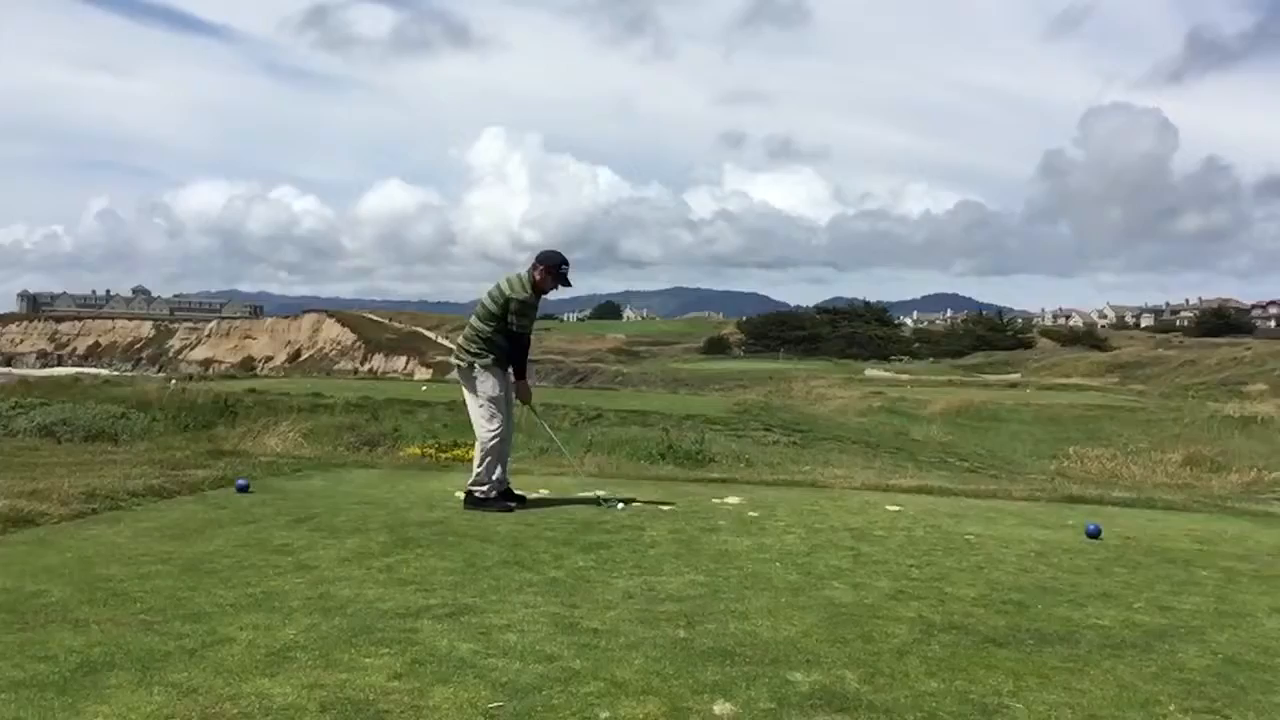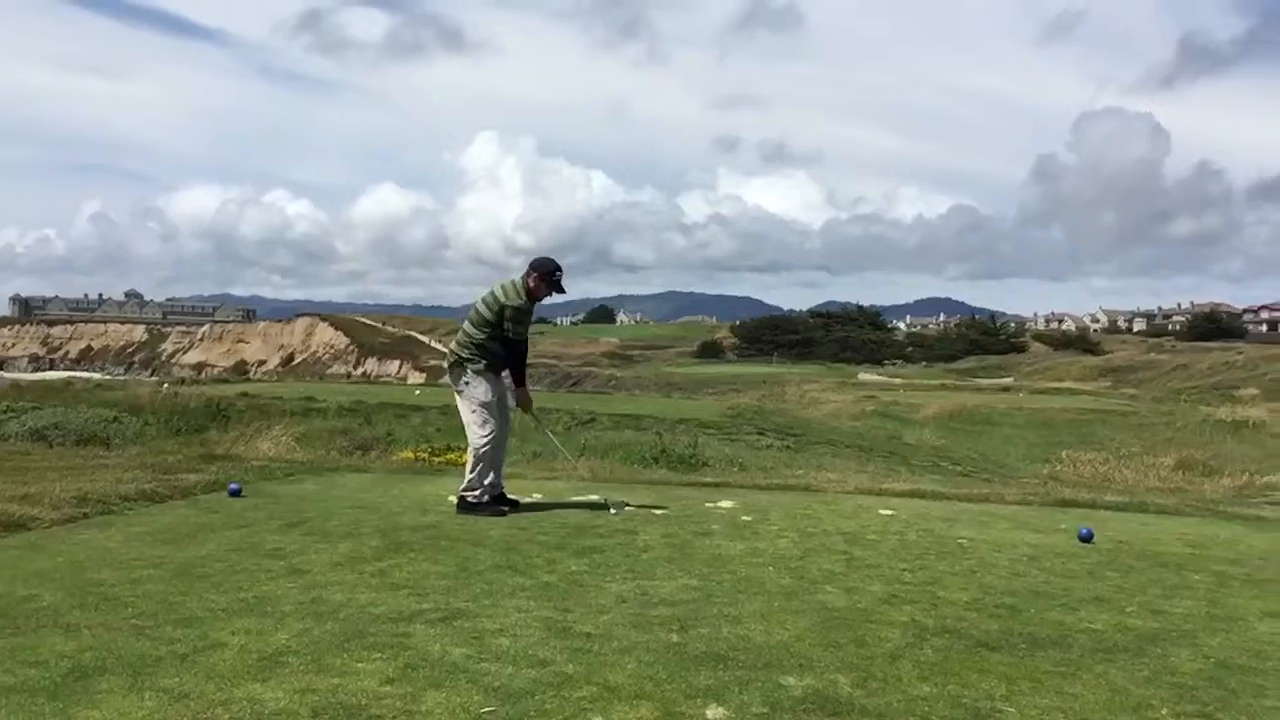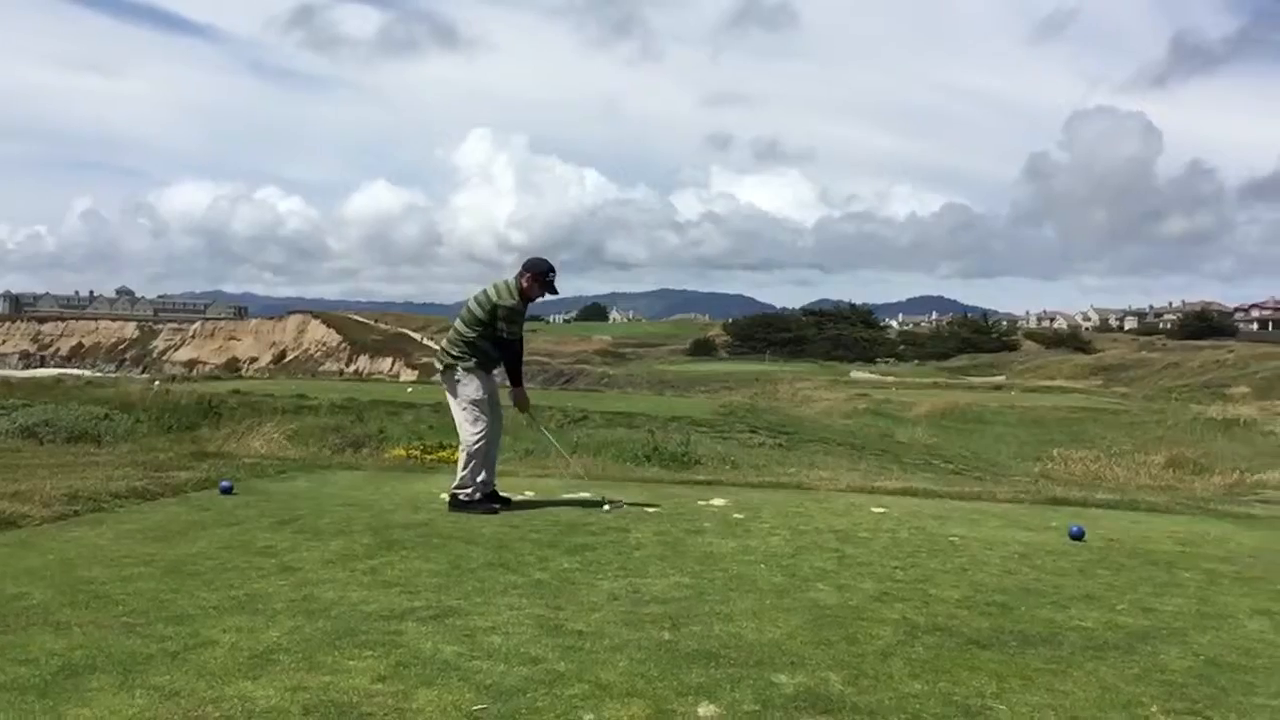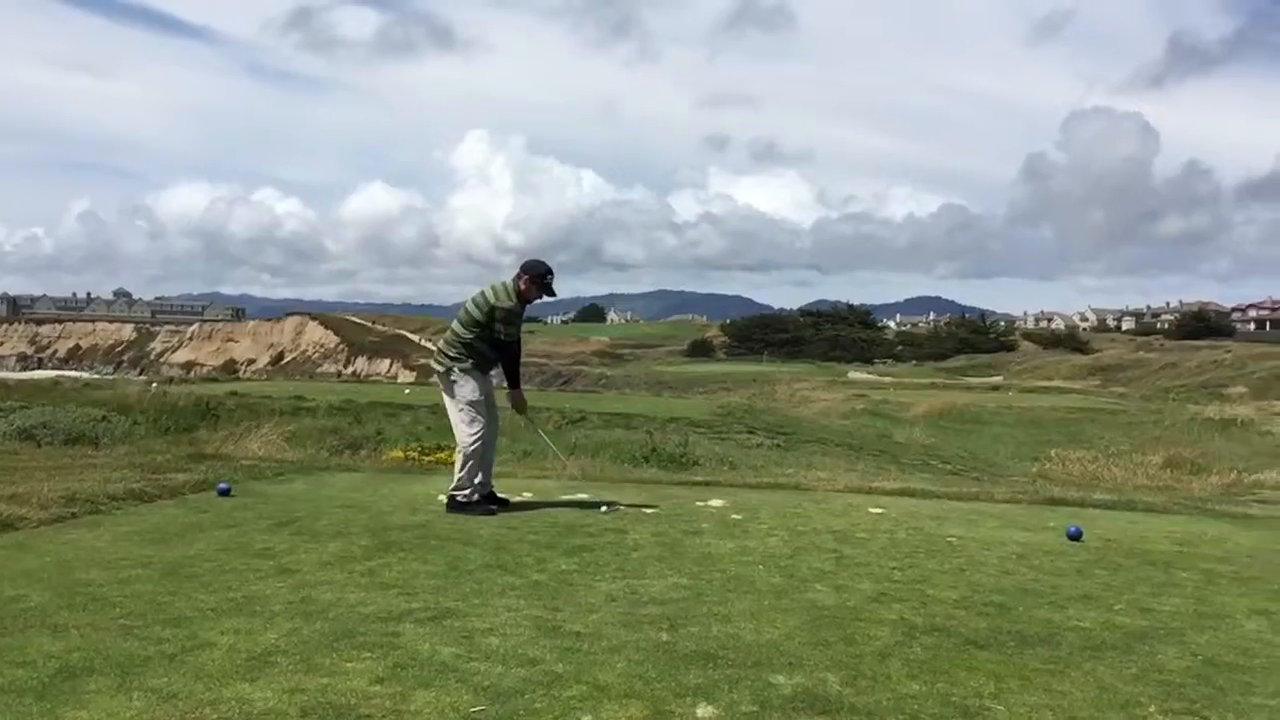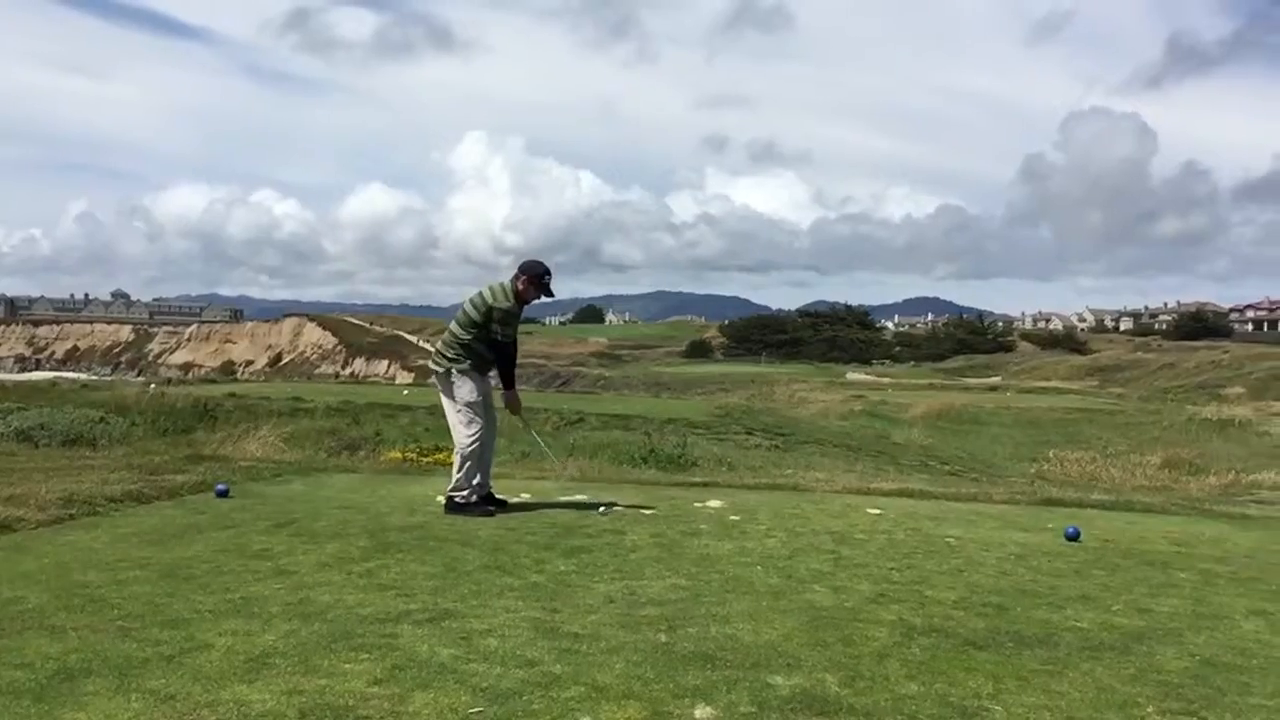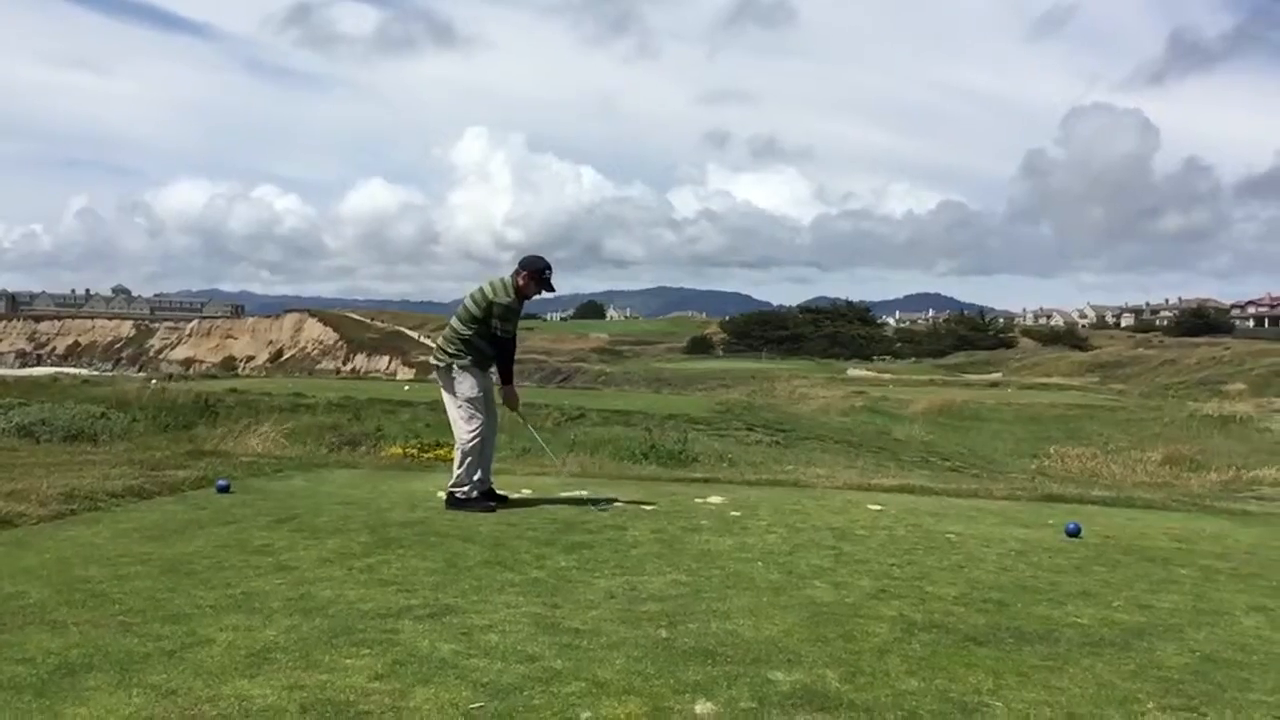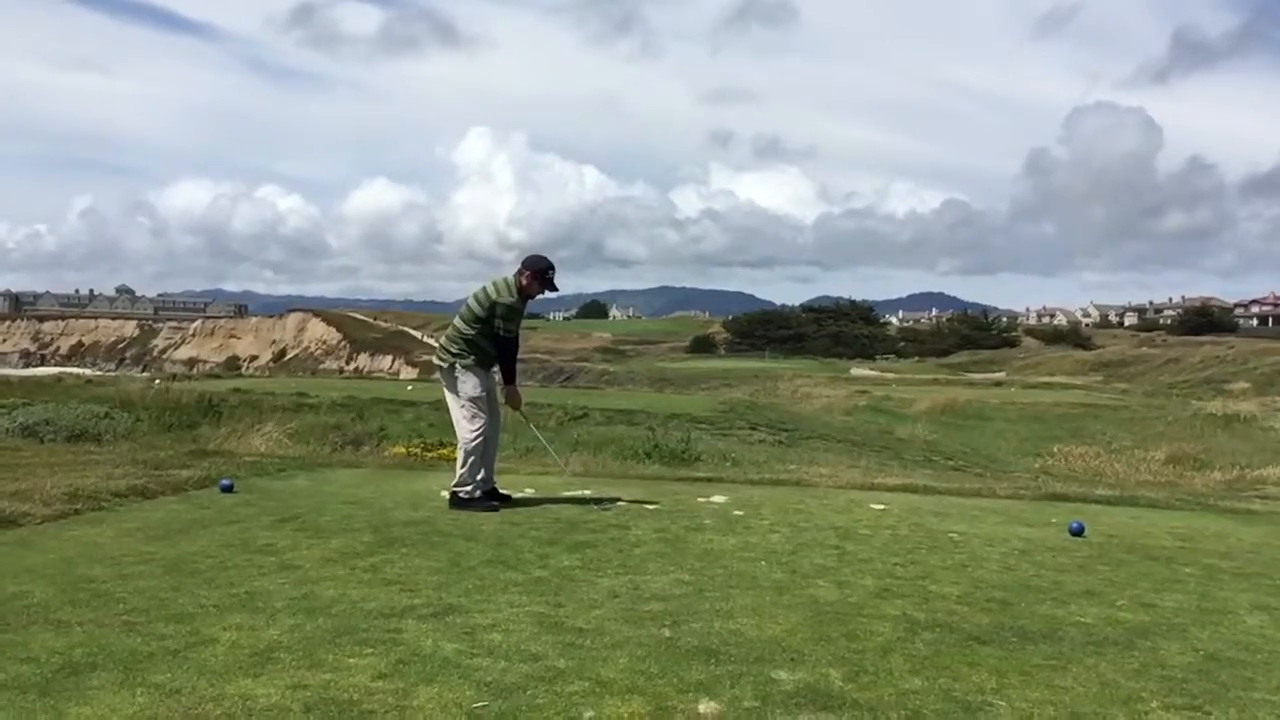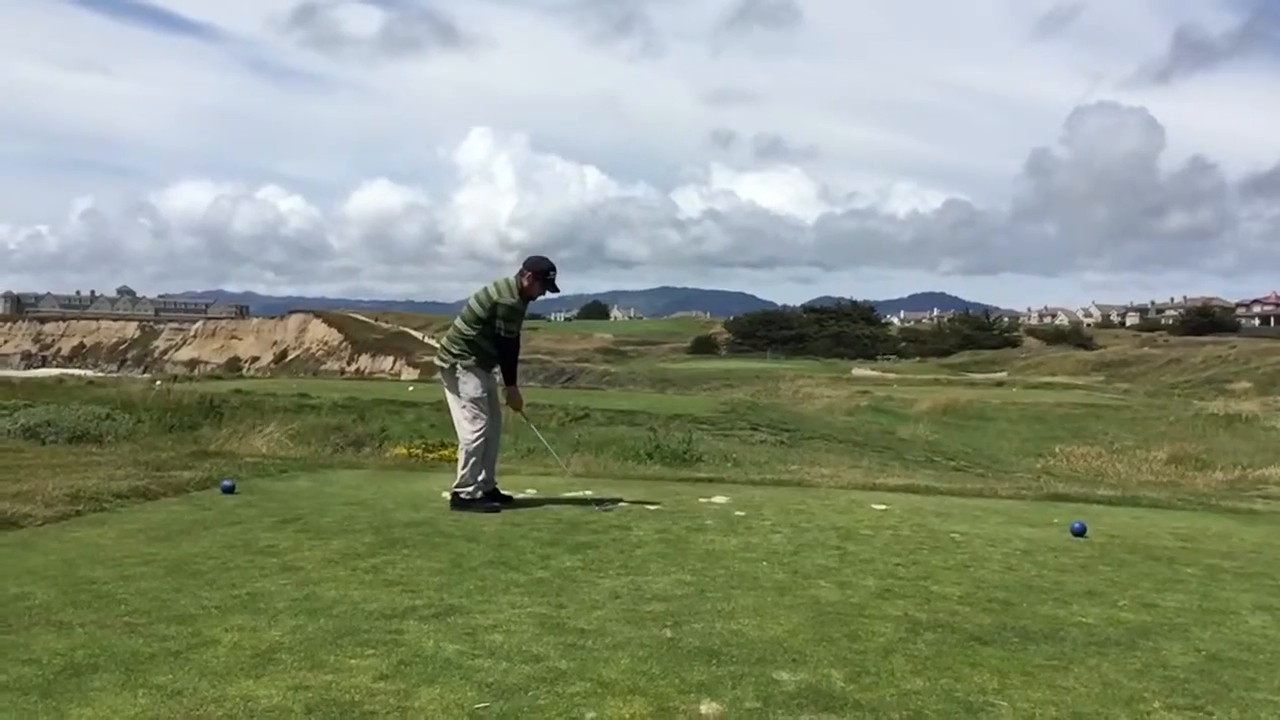
dt=0.1s
person 1, frame 1
left shoulder: (522, 287)
right shoulder: (522, 295)
left elbow: (519, 339)
right elbow: (517, 340)
left wrist: (518, 379)
right wrist: (521, 381)
left hip: (490, 361)
right hip: (478, 361)
left knee: (503, 425)
right knee: (493, 426)
left ankle: (498, 486)
right ankle: (478, 492)
person 1, frame 2
left shoulder: (516, 293)
right shoulder: (516, 301)
left elbow: (515, 346)
right elbow: (514, 347)
left wrist: (518, 386)
right wrist: (521, 388)
left hip: (483, 366)
right hip: (471, 366)
left knee: (500, 429)
right knee: (485, 431)
left ankle: (491, 491)
right ankle: (470, 497)
person 1, frame 3
left shoulder: (509, 294)
right shoulder: (509, 302)
left elbow: (512, 346)
right elbow: (508, 348)
left wrist: (516, 386)
right wrist: (517, 388)
left hip: (474, 364)
right hip: (461, 364)
left knee: (492, 426)
right knee: (477, 429)
left ankle: (483, 489)
right ankle: (463, 495)
person 1, frame 4
left shoulder: (508, 296)
right shoulder: (507, 303)
left elbow: (509, 348)
right elbow: (506, 350)
left wrist: (513, 387)
right wrist: (515, 390)
left hip: (471, 365)
right hip: (458, 365)
left knee: (488, 427)
right knee: (473, 430)
left ankle: (481, 490)
right ankle: (461, 496)
person 1, frame 5
left shoulder: (504, 296)
right shoulder: (504, 304)
left elbow: (505, 349)
right elbow: (502, 350)
left wrist: (509, 389)
right wrist: (510, 391)
left hip: (470, 366)
right hip: (456, 366)
left knee: (487, 429)
right knee: (471, 430)
left ankle: (479, 491)
right ankle: (459, 498)
person 1, frame 6
left shoulder: (506, 292)
right shoulder: (504, 299)
left elbow: (504, 344)
right elbow: (502, 346)
left wrist: (506, 384)
right wrist: (508, 386)
left hip: (471, 362)
right hip: (457, 362)
left knee: (487, 425)
right knee: (472, 426)
left ankle: (480, 487)
right ankle: (460, 493)
person 1, frame 7
left shoulder: (509, 292)
right shoulder: (508, 299)
left elbow: (507, 343)
right elbow: (505, 345)
left wrist: (509, 384)
right wrist: (510, 386)
left hip: (474, 362)
right hip: (460, 361)
left knee: (490, 424)
right knee: (474, 426)
left ankle: (483, 486)
right ankle: (463, 493)
person 1, frame 8
left shoulder: (511, 293)
right shoulder: (509, 300)
left elbow: (508, 344)
right elbow: (506, 346)
left wrist: (510, 385)
right wrist: (511, 387)
left hip: (475, 362)
right hip: (461, 362)
left knee: (492, 425)
right knee: (476, 426)
left ankle: (485, 487)
right ankle: (464, 494)
